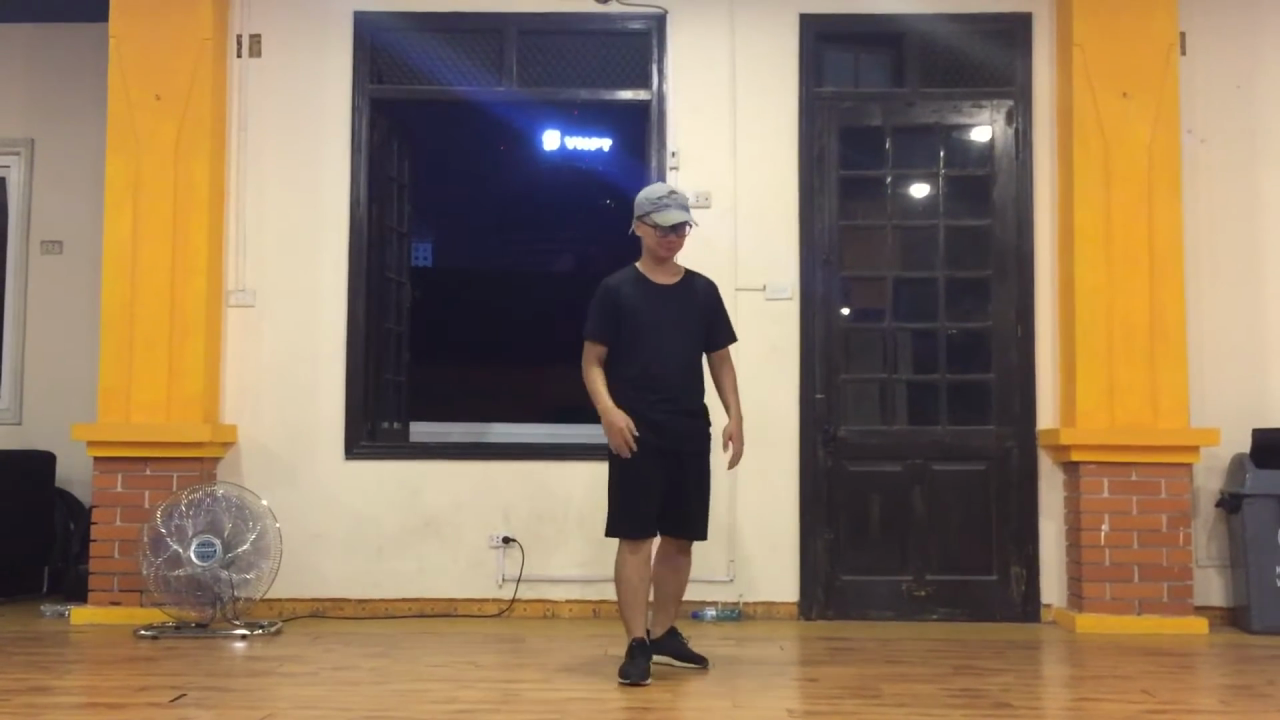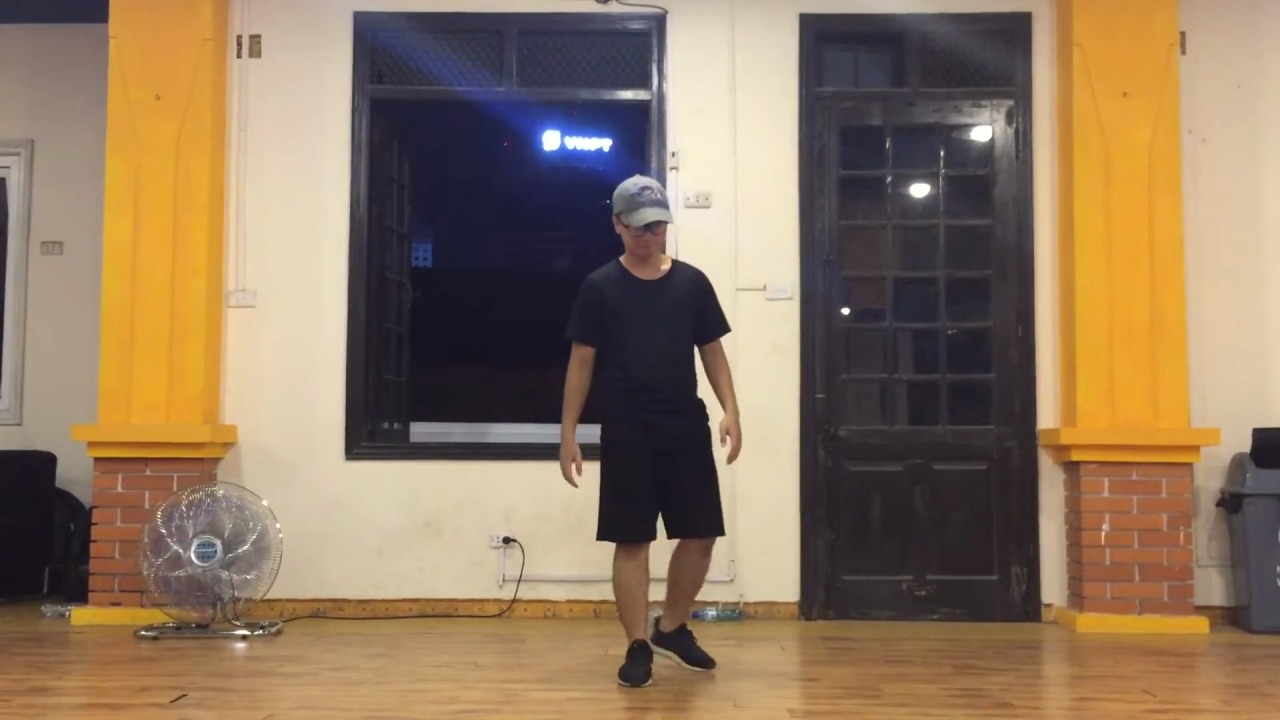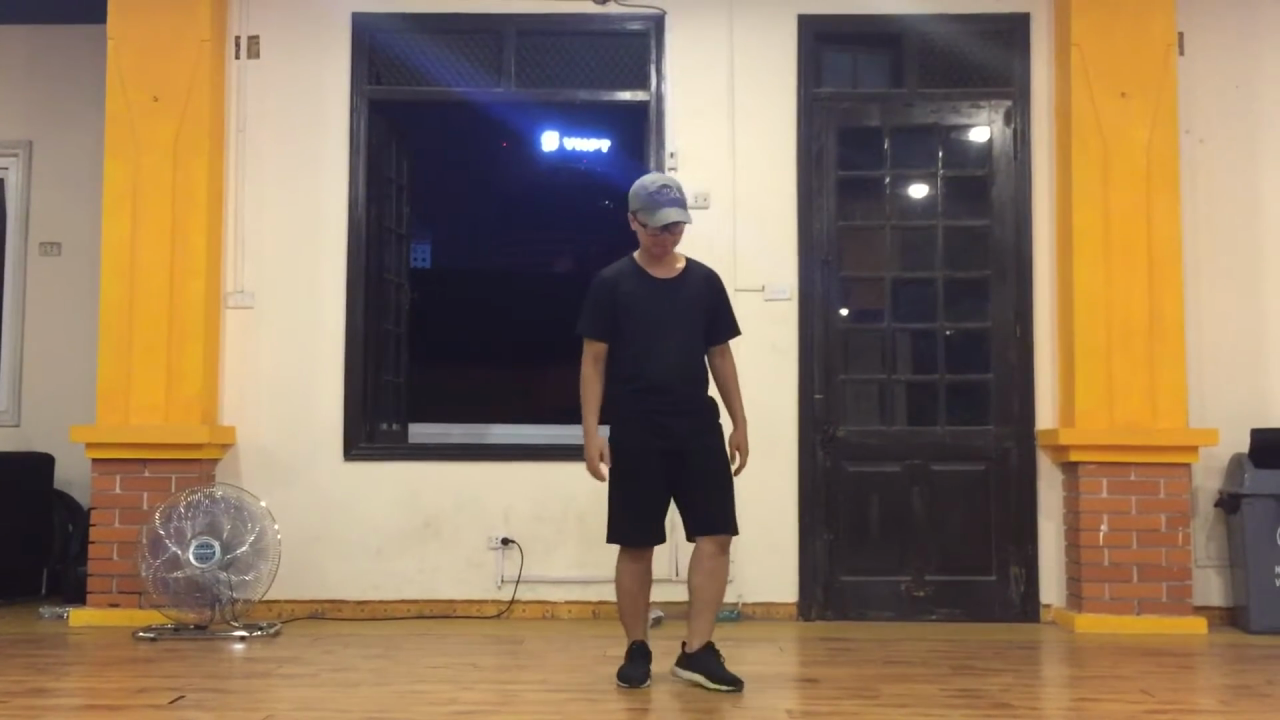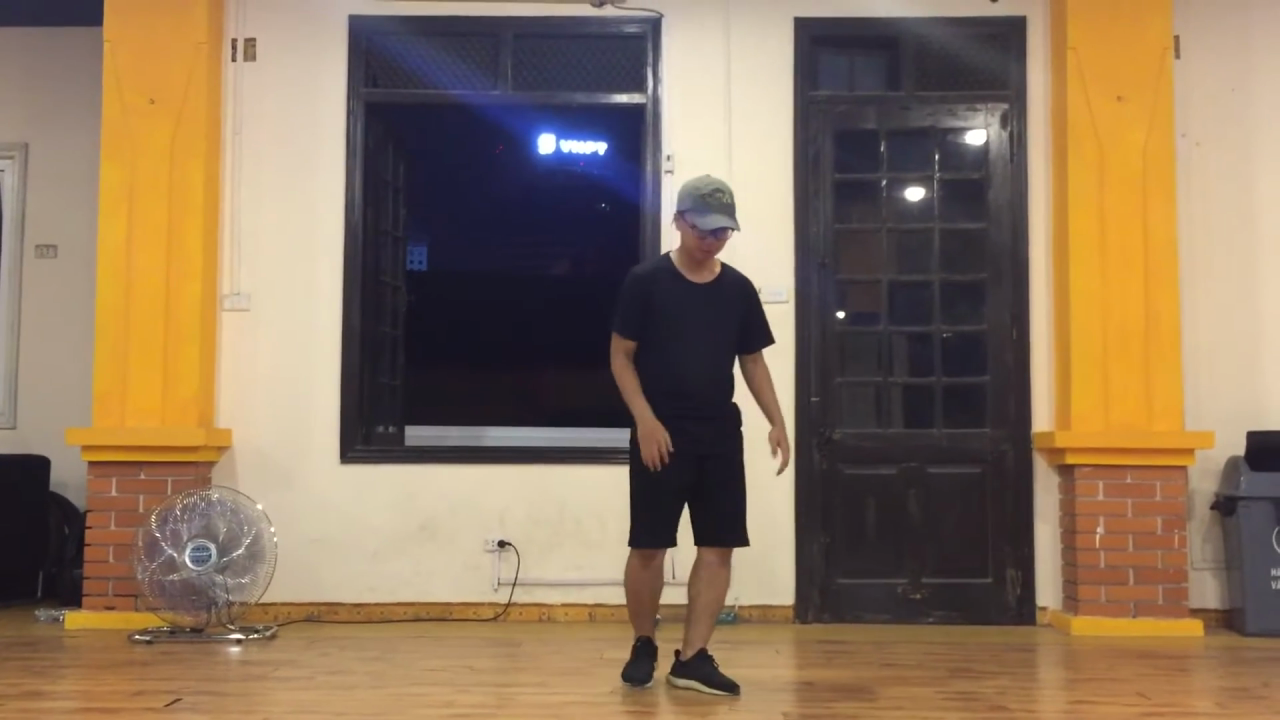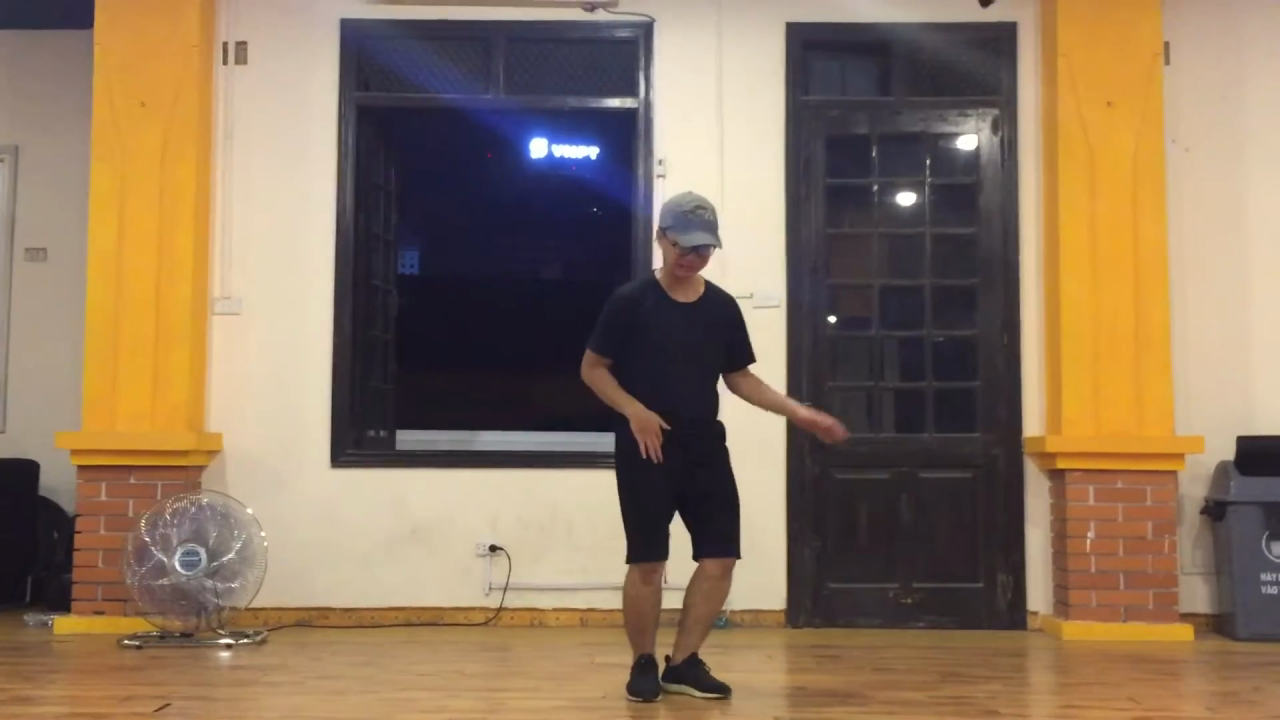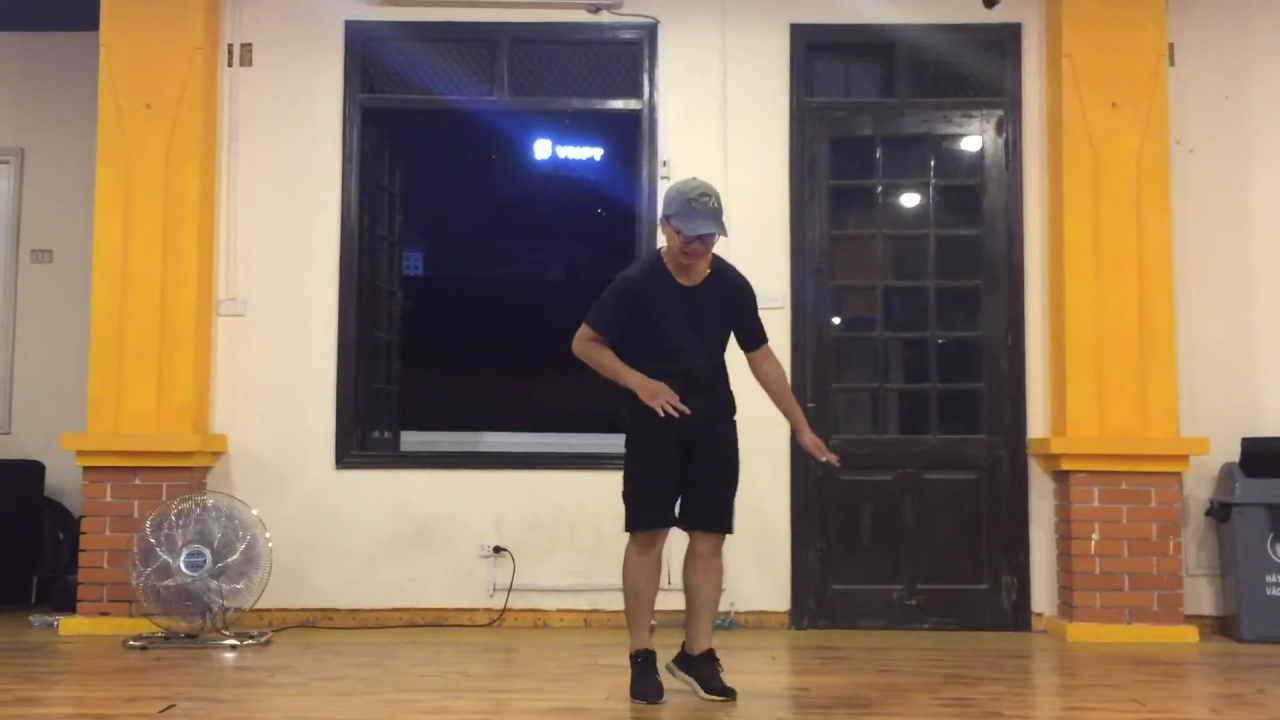
dt=0.4s
person 1, frame 1
left shoulder: (703, 291)
right shoulder: (616, 289)
left elbow: (720, 358)
right elbow: (593, 360)
left wrist: (734, 416)
right wrist: (608, 408)
left hip: (691, 430)
right hip: (637, 432)
left knee: (680, 536)
right knee: (636, 537)
left ankle: (664, 634)
right ankle: (637, 645)
person 1, frame 2
left shoulder: (692, 282)
right shoulder: (600, 287)
left elbow: (712, 351)
right elbow: (581, 363)
left wrist: (731, 411)
right wrist: (569, 433)
left hip: (687, 427)
right hip: (626, 433)
left knee: (700, 534)
right knee: (631, 541)
left ankle: (673, 628)
right ankle: (638, 647)
person 1, frame 3
left shoulder: (705, 282)
right shoulder: (612, 283)
left elbow: (720, 355)
right elbow: (594, 360)
left wrist: (739, 423)
right wrist: (591, 430)
left hip: (699, 428)
right hip: (635, 433)
left knee: (714, 537)
right knee: (635, 545)
left ankle: (697, 650)
right ankle: (637, 650)
person 1, frame 4
left shoulder: (739, 290)
right shoulder: (646, 281)
left elbow: (752, 361)
right elbow: (620, 356)
left wrist: (777, 422)
right wrist: (644, 419)
left hip: (720, 433)
right hip: (661, 434)
left knee: (718, 547)
right knee: (649, 546)
left ankle: (691, 657)
right ankle: (642, 645)
person 1, frame 5
left shoulder: (722, 308)
right shoulder: (631, 301)
left elbow: (740, 378)
right elbow: (592, 368)
left wrist: (799, 412)
right wrist: (634, 412)
left hip: (705, 448)
right hip: (645, 450)
left knee: (719, 559)
right knee: (646, 563)
left ankle: (683, 662)
right ankle: (642, 663)
person 1, frame 6
left shoulder: (732, 284)
right shoulder: (637, 282)
left elbow: (761, 357)
right elbow: (585, 343)
left wrist: (802, 427)
right wrist: (640, 383)
left hip: (713, 420)
right hip: (654, 417)
left knee: (709, 534)
right knee: (647, 531)
left ankle: (697, 653)
right ankle: (643, 657)
